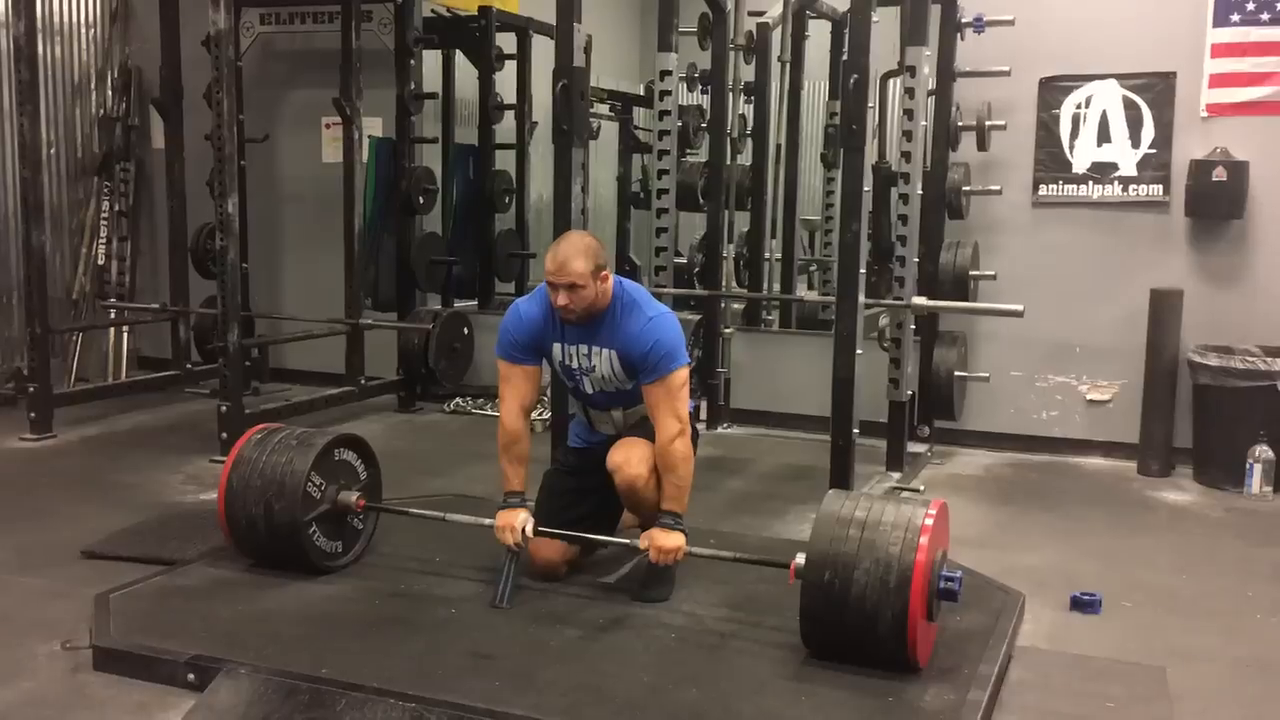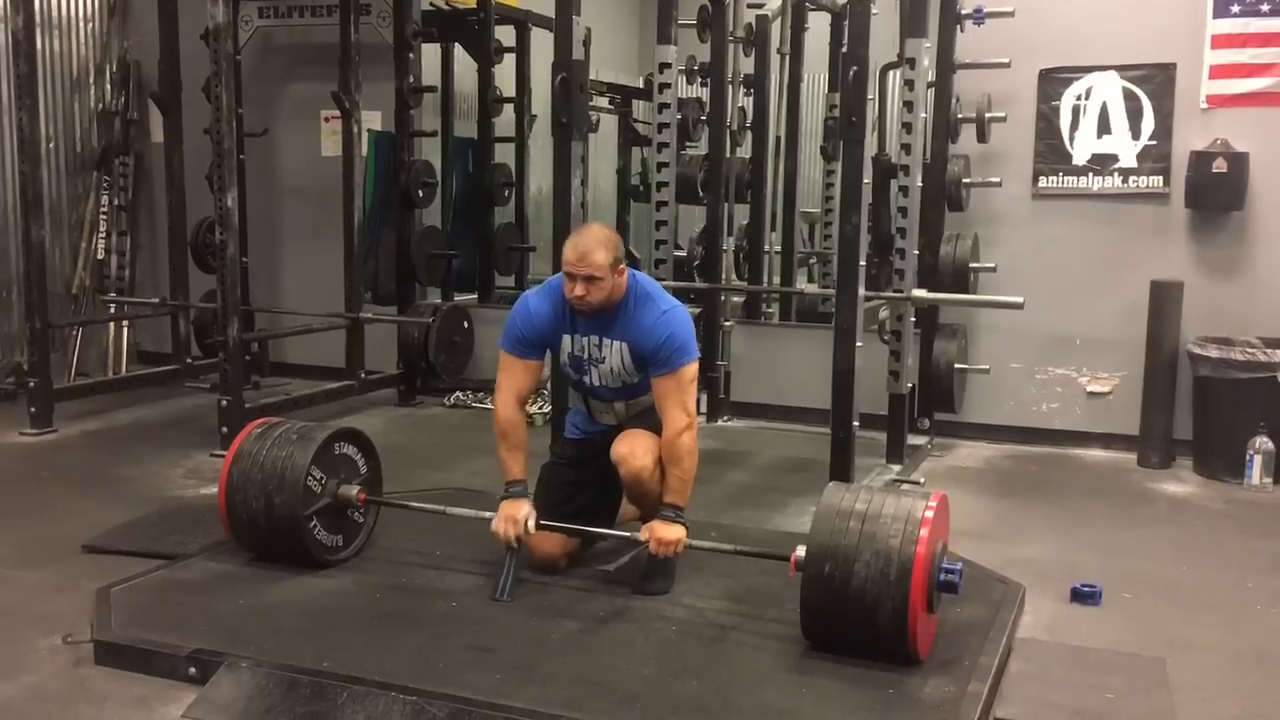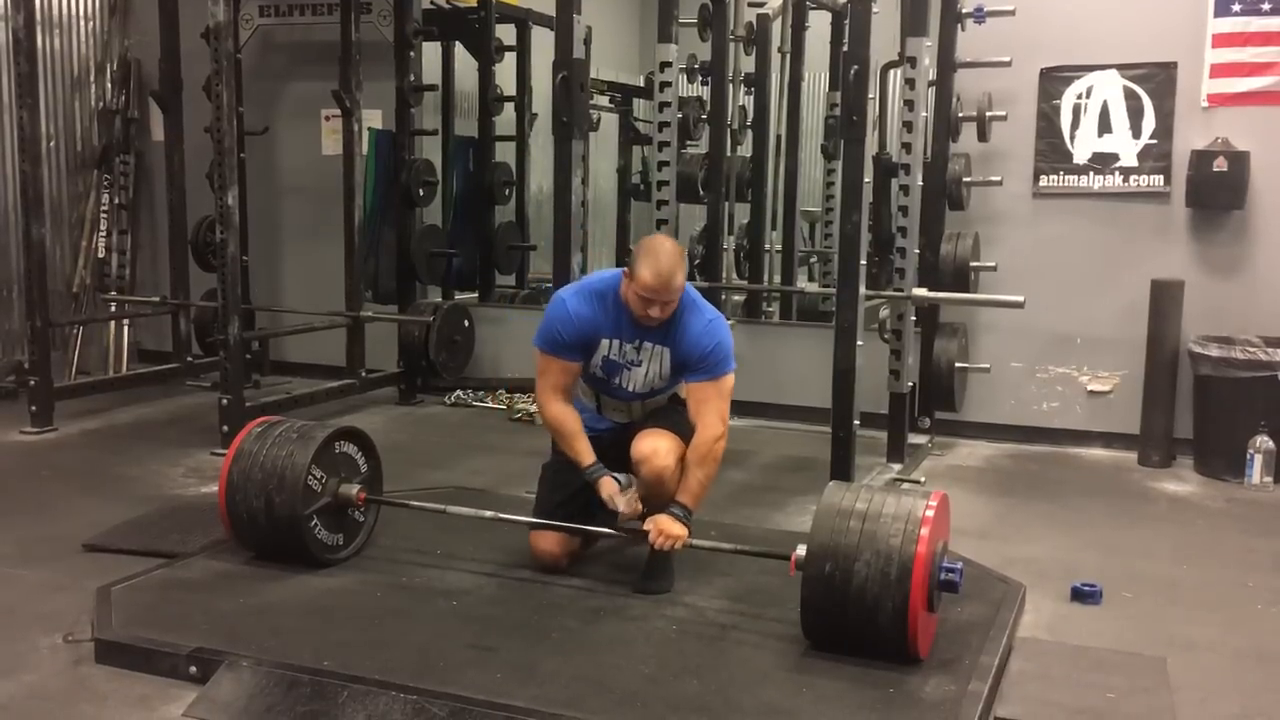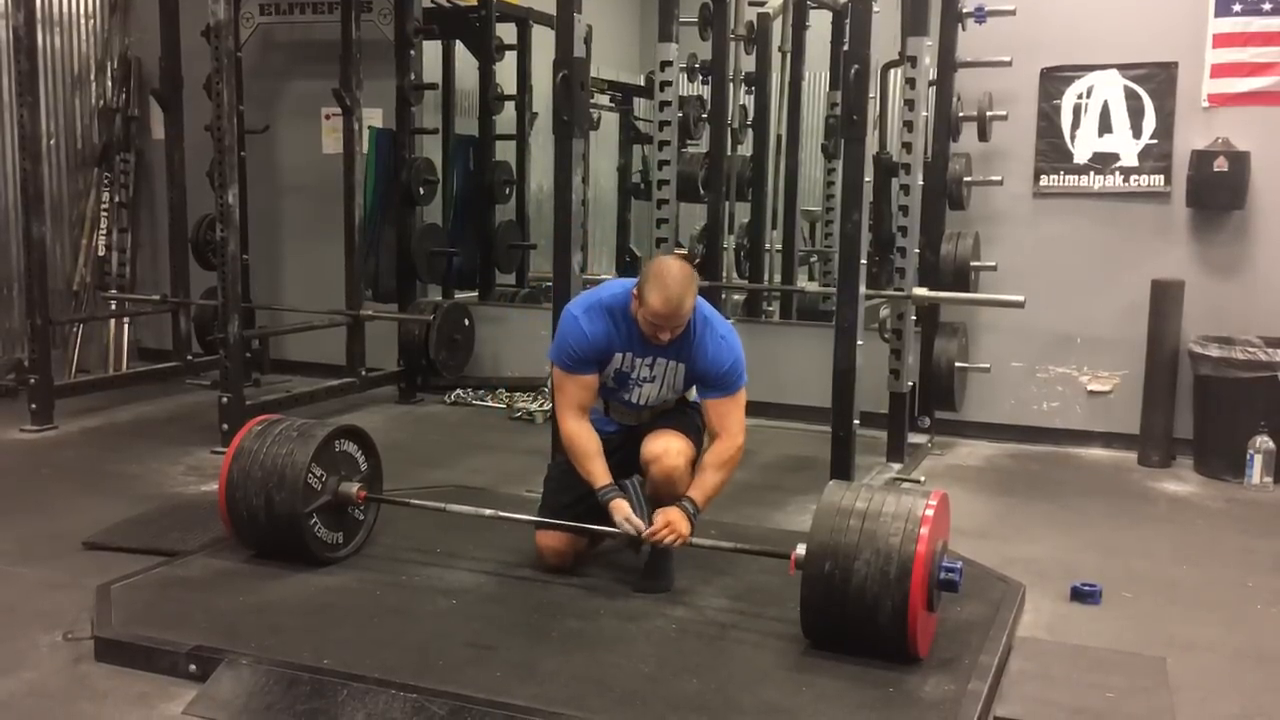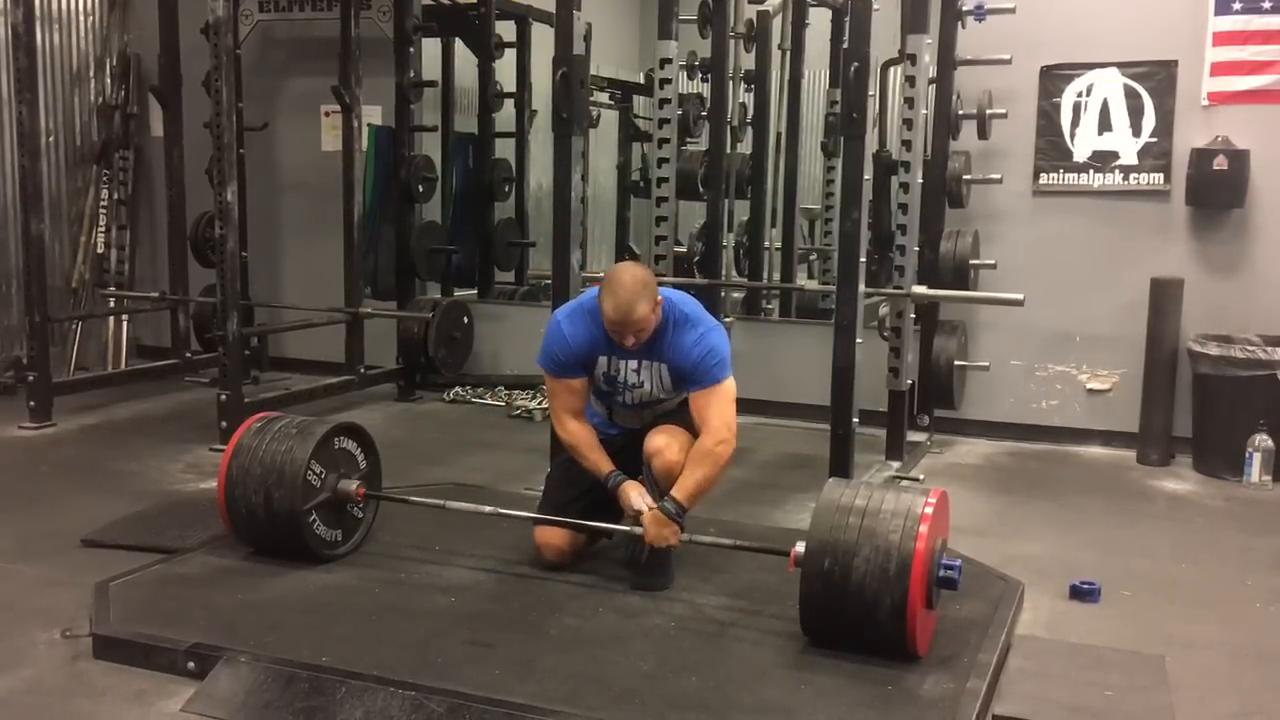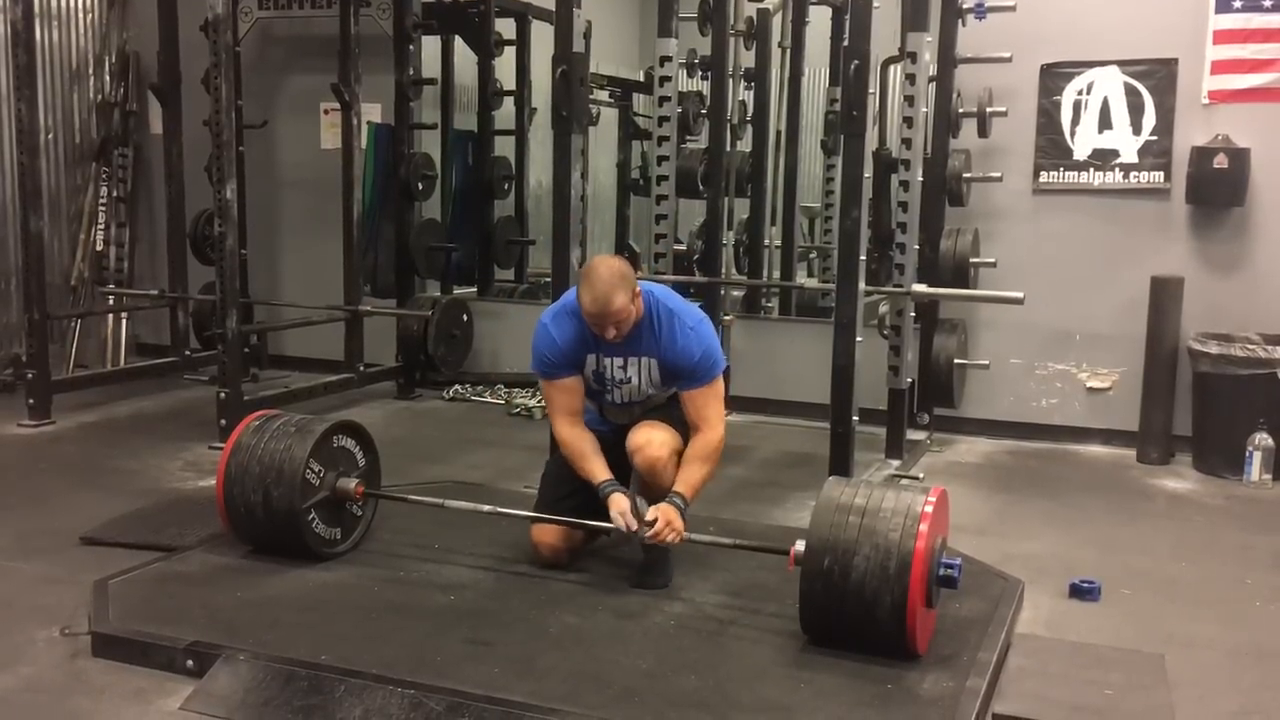
dt=0.7s
person 1, frame 1
left shoulder: (651, 325)
right shoulder: (525, 318)
left elbow: (673, 427)
right elbow: (514, 411)
left wrist: (670, 521)
right wrist: (513, 500)
left hip: (653, 425)
right hip: (591, 433)
left knee: (627, 468)
right knee: (546, 560)
left ankle: (656, 537)
right ankle: (618, 517)
person 1, frame 2
left shoulder: (663, 318)
right shoulder: (535, 309)
left elbow: (681, 421)
right elbow: (509, 401)
left wrist: (671, 513)
right wrist: (515, 491)
left hip: (652, 416)
right hip: (588, 425)
left knee: (633, 460)
right knee: (546, 553)
left ankle: (659, 533)
right ankle: (614, 510)
person 1, frame 3
left shoulder: (706, 328)
right shoulder: (573, 306)
left elbow: (711, 429)
right elbow: (553, 398)
left wrist: (680, 511)
right wrist: (596, 473)
left hip: (660, 413)
right hip: (592, 420)
left knee: (655, 458)
right knee: (549, 552)
left ankle: (659, 543)
right ankle: (619, 511)
person 1, frame 4
left shoulder: (718, 341)
right shoulder: (584, 318)
left elbow: (729, 438)
right elbow: (573, 417)
left wrist: (688, 507)
right wrist: (609, 496)
left hip: (668, 417)
right hip: (601, 422)
left knee: (666, 459)
right knee: (554, 552)
left ankle: (660, 546)
person 1, frame 5
left shoulder: (700, 334)
right shoulder: (568, 328)
left elbow: (720, 438)
right elbow: (569, 420)
left wrist: (670, 512)
right wrist: (617, 482)
left hip: (670, 420)
right hip: (603, 428)
left knee: (666, 452)
right knee: (552, 548)
left ankle: (658, 546)
right ankle: (611, 514)
person 1, frame 6
left shoulder: (687, 329)
right shoulder: (555, 328)
left elbow: (710, 431)
right elbow: (568, 423)
left wrist: (677, 502)
right wrist: (609, 490)
left hip: (664, 412)
right hip: (598, 424)
left knee: (648, 449)
right knee: (549, 547)
left ankle: (657, 539)
right ankle: (610, 511)
